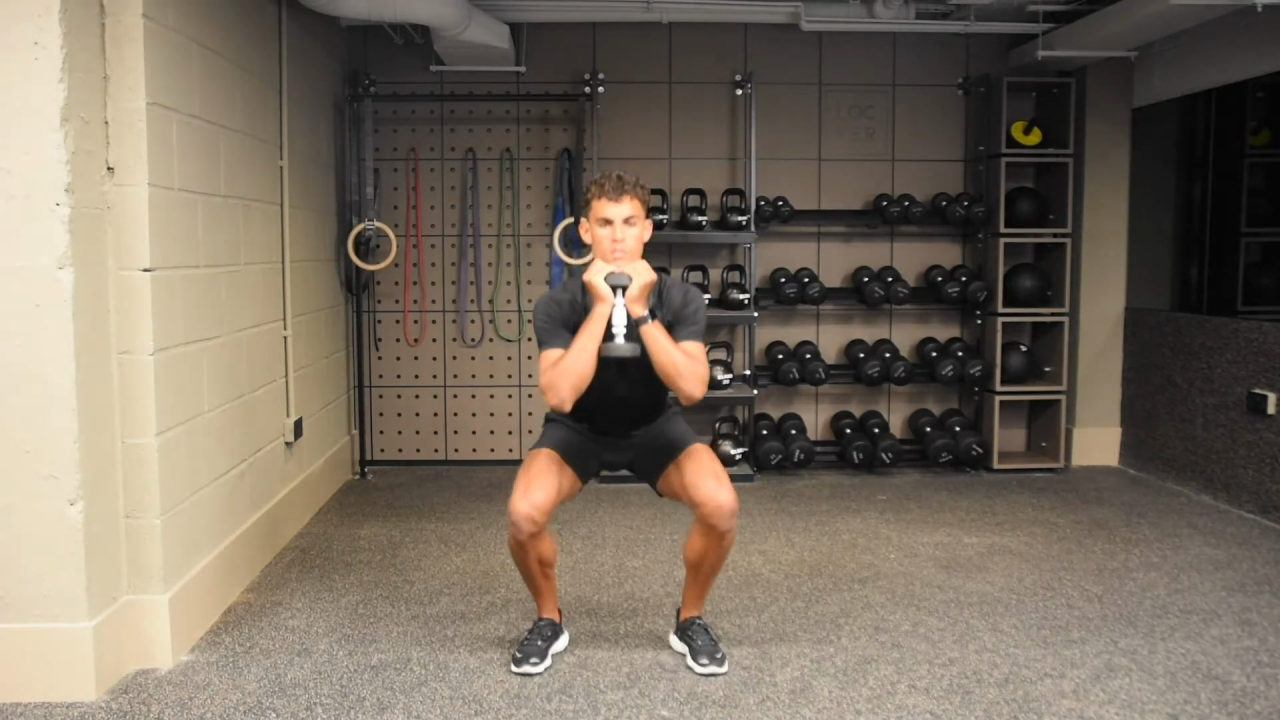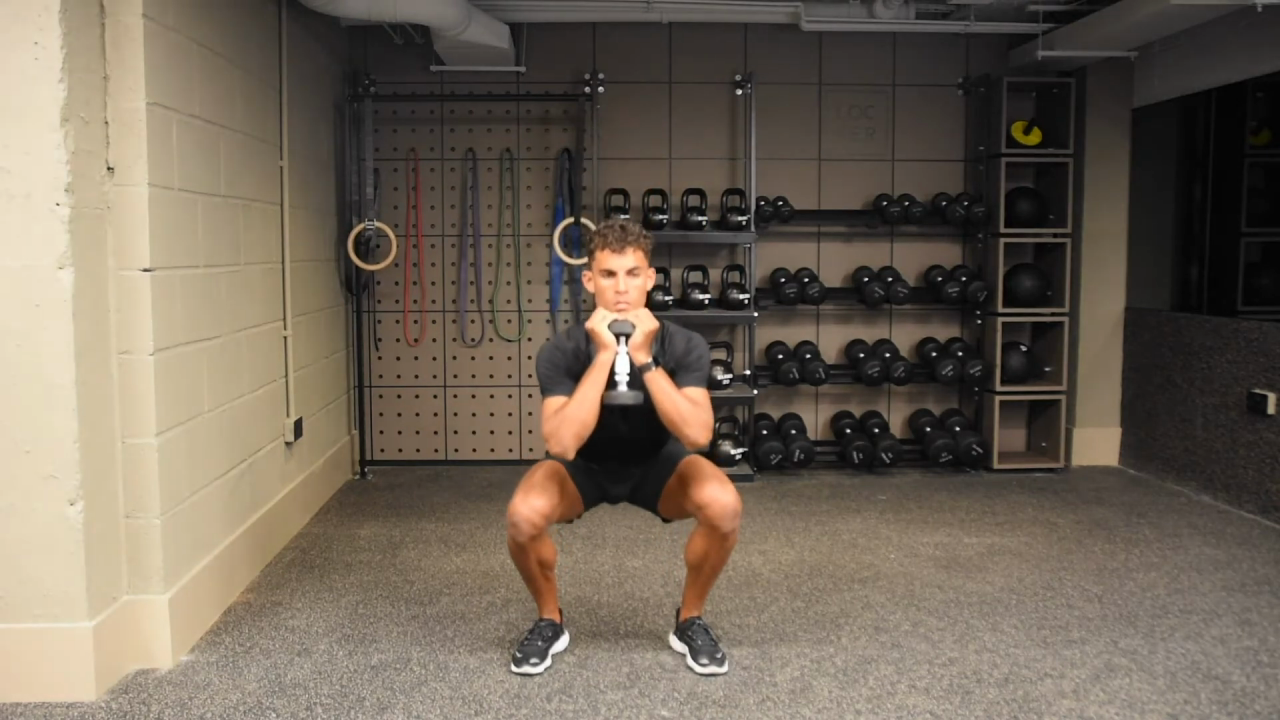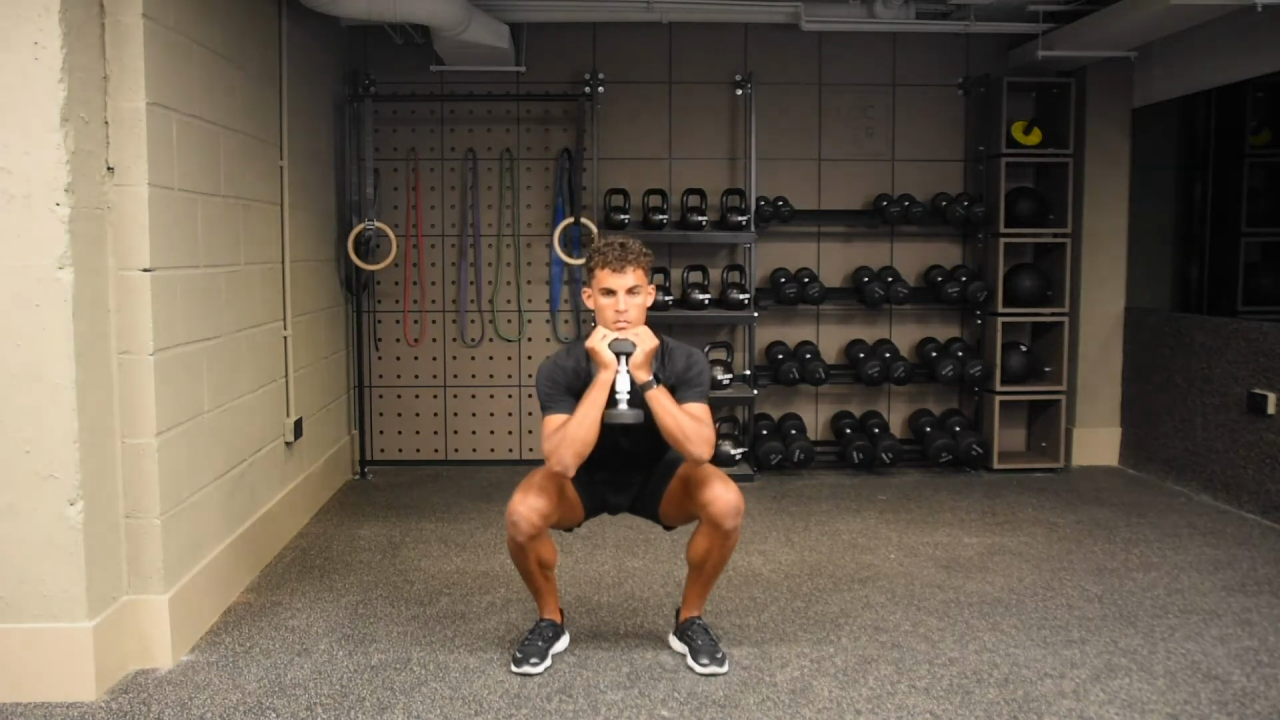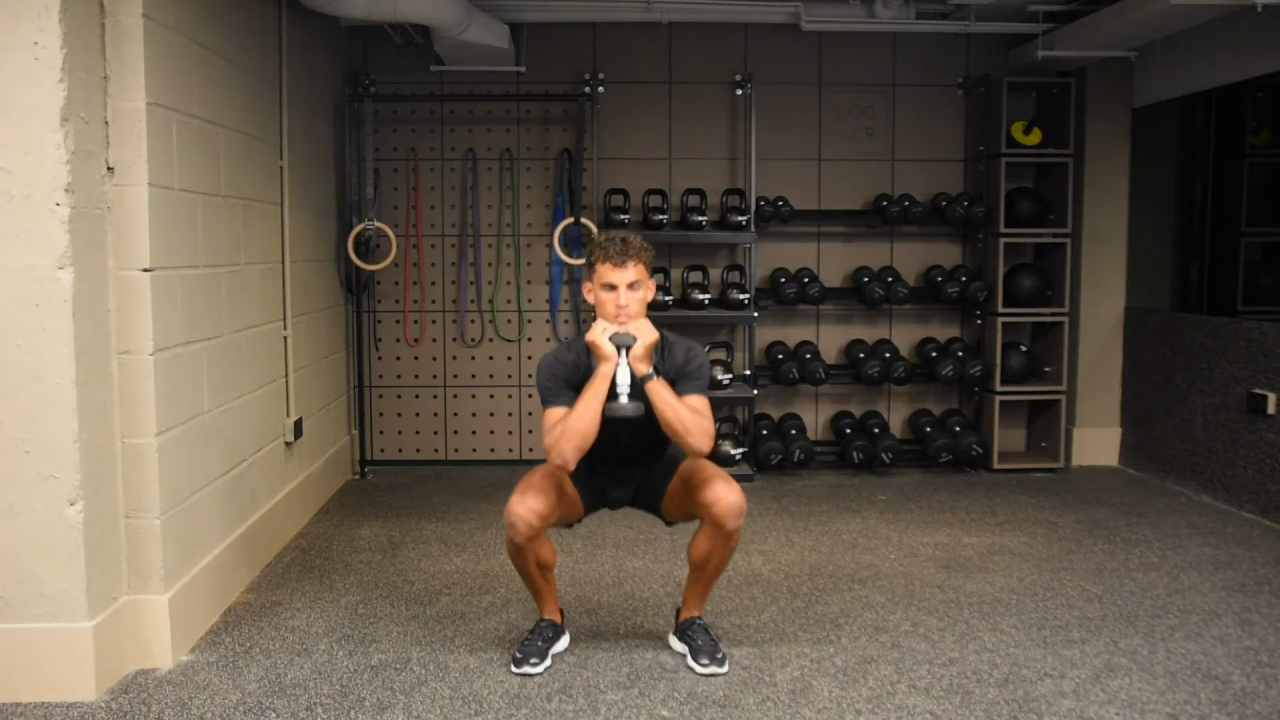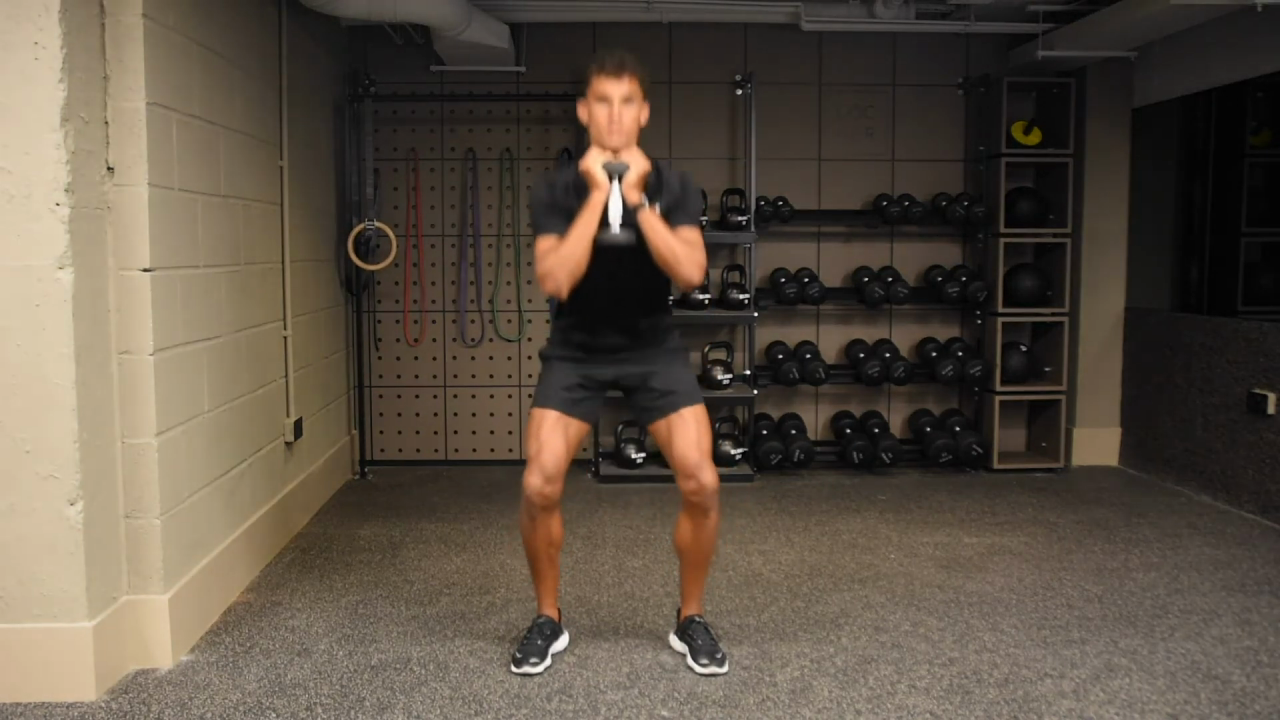
dt=0.5s
person 1, frame 1
left shoulder: (680, 298)
right shoulder: (559, 304)
left elbow: (693, 388)
right elbow: (558, 397)
left wrist: (640, 312)
right wrist: (601, 308)
left hip: (654, 427)
right hip: (579, 430)
left knee: (721, 505)
right knee: (525, 512)
left ankle: (690, 620)
right ankle: (548, 621)
person 1, frame 2
left shoulder: (684, 345)
right shoulder: (561, 351)
left elbow: (698, 435)
right elbow: (561, 445)
left wrist: (644, 359)
right wrist: (604, 356)
left hip: (656, 461)
right hip: (585, 465)
left knee: (724, 505)
right knee: (524, 514)
left ankle: (690, 620)
right ankle: (550, 621)
person 1, frame 3
left shoulder: (683, 361)
right shoulder: (562, 367)
left elbow: (700, 451)
right elbow: (561, 463)
left wrist: (644, 377)
right wrist: (604, 374)
left hip: (656, 472)
right hip: (586, 476)
left knee: (726, 503)
right knee: (523, 514)
left ankle: (689, 621)
right ankle: (550, 621)
person 1, frame 4
left shoulder: (683, 356)
right shoulder: (562, 363)
left elbow: (700, 443)
right elbow: (562, 457)
left wrist: (645, 370)
right wrist: (605, 367)
left hip: (657, 466)
right hip: (587, 470)
left knee: (728, 504)
right knee: (521, 515)
left ankle: (690, 620)
right ankle: (550, 621)
person 1, frame 5
left shoulder: (674, 187)
right shoulder: (556, 191)
left elbow: (691, 274)
right elbow: (554, 281)
left wrist: (637, 199)
right wrist: (597, 195)
left hip: (654, 350)
right hip: (576, 352)
left knee: (700, 483)
right knee: (540, 486)
left ankle: (690, 620)
right ankle: (548, 620)
